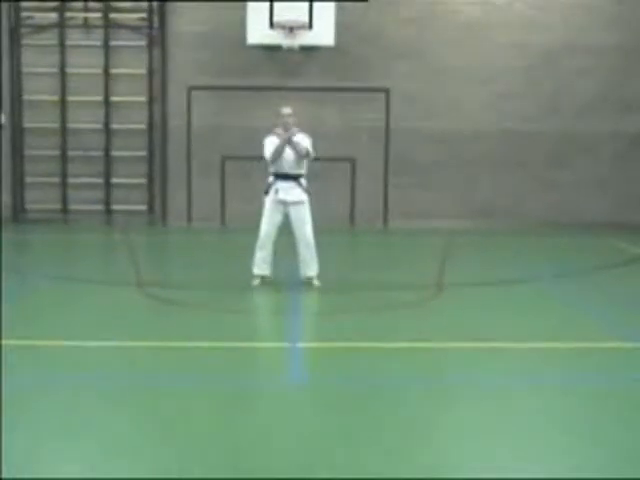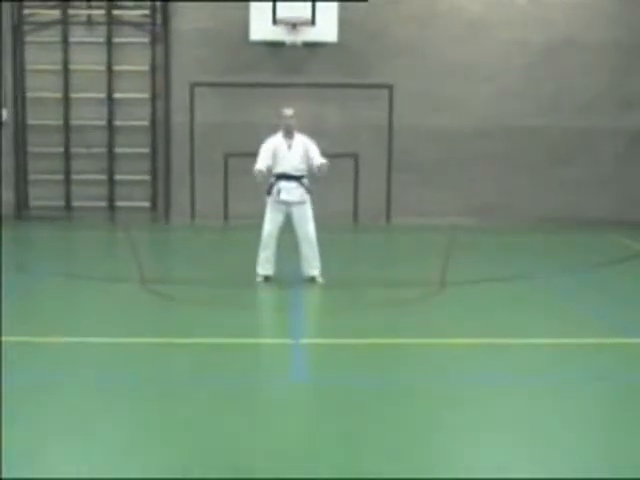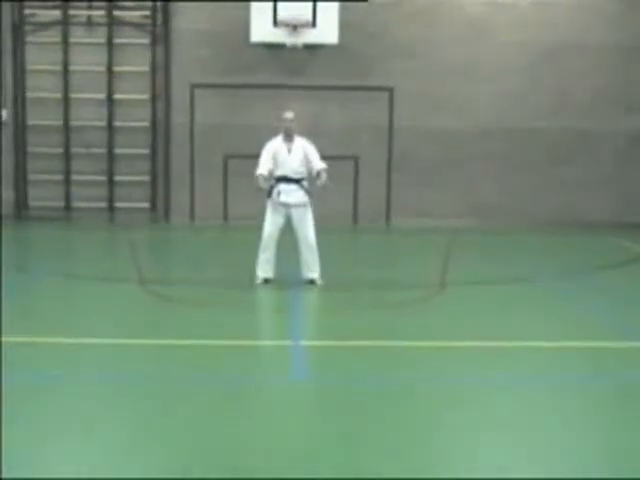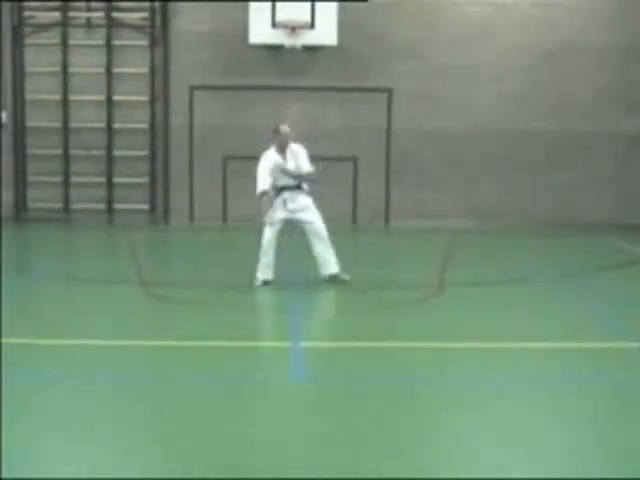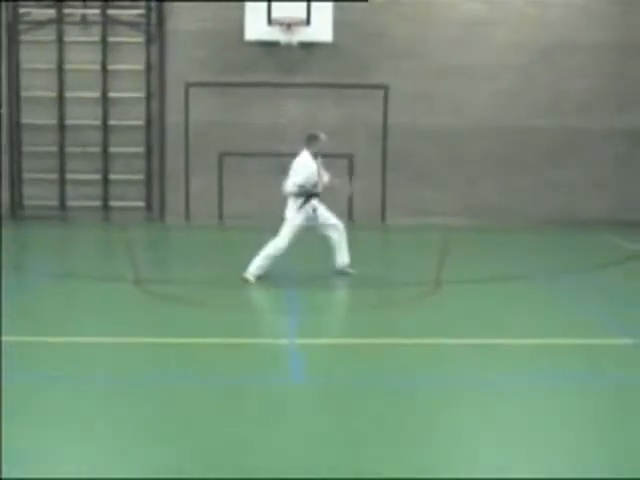
dt=0.4s
person 1, frame 1
left shoulder: (302, 138)
right shoulder: (271, 139)
left elbow: (304, 154)
right elbow: (272, 158)
left wrist: (288, 139)
right wrist: (285, 139)
left hip: (297, 190)
right hip: (276, 189)
left knee: (305, 234)
right knee: (266, 233)
left ankle: (310, 274)
right ankle: (261, 273)
person 1, frame 2
left shoulder: (305, 142)
right shoulder: (271, 142)
left elbow: (318, 161)
right elbow: (260, 164)
left wrist: (322, 167)
right wrist: (260, 172)
left hip: (299, 190)
right hip: (278, 190)
left knee: (307, 233)
right knee: (269, 232)
left ankle: (312, 272)
right ankle: (264, 272)
person 1, frame 3
left shoulder: (305, 145)
right shoulder: (272, 145)
left elbow: (317, 164)
right elbow: (263, 168)
left wrist: (321, 175)
right wrist: (262, 179)
left hip: (299, 193)
right hip: (278, 193)
left knee: (307, 236)
right knee: (269, 235)
left ankle: (312, 275)
right ankle: (264, 274)
person 1, frame 4
left shoulder: (297, 149)
right shoulder: (267, 158)
left elbow: (308, 174)
right elbow: (263, 186)
left wrist: (288, 172)
right wrist: (266, 207)
left hip: (300, 197)
right hip: (280, 200)
left knee: (319, 232)
right knee: (269, 238)
left ankle: (332, 271)
right ankle: (264, 276)
person 1, frame 5
left shoulder: (314, 161)
right shoulder: (302, 163)
left elbow: (324, 179)
right elbow: (289, 189)
right wrist: (310, 189)
left hip: (313, 204)
right hip: (299, 207)
left knee: (337, 228)
right knee: (283, 240)
left ankle: (342, 265)
right ankle: (252, 271)
